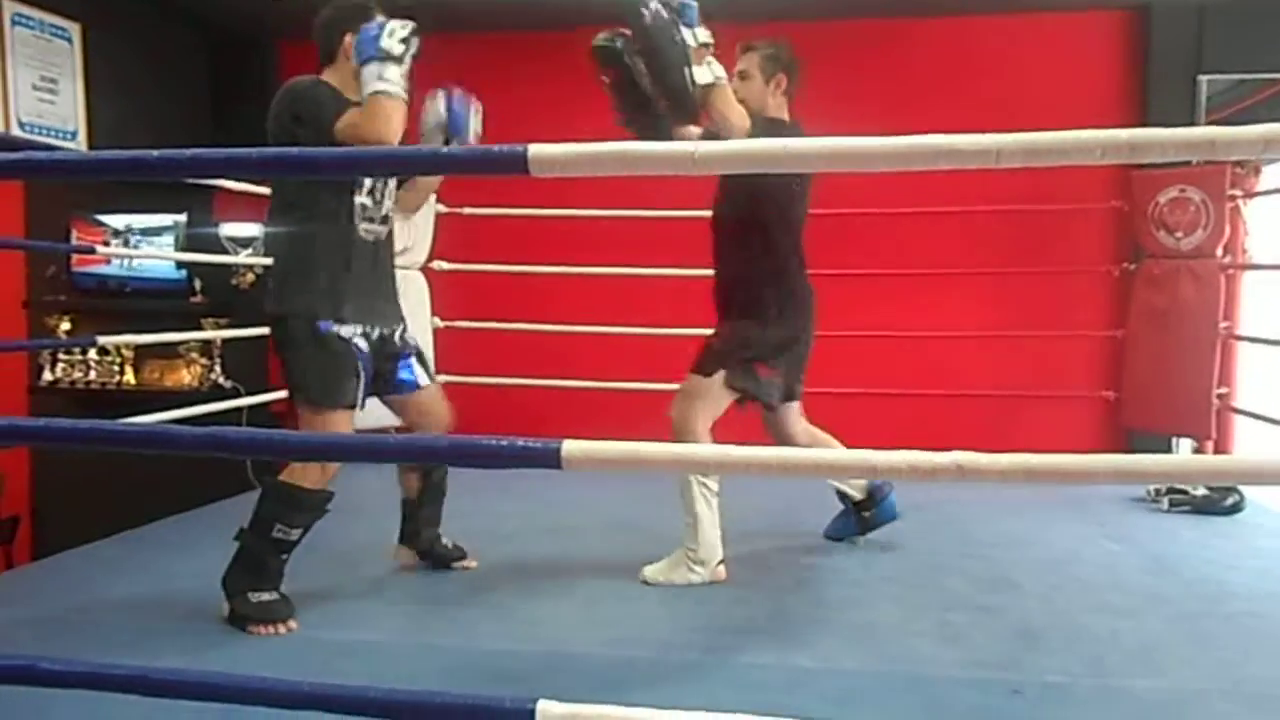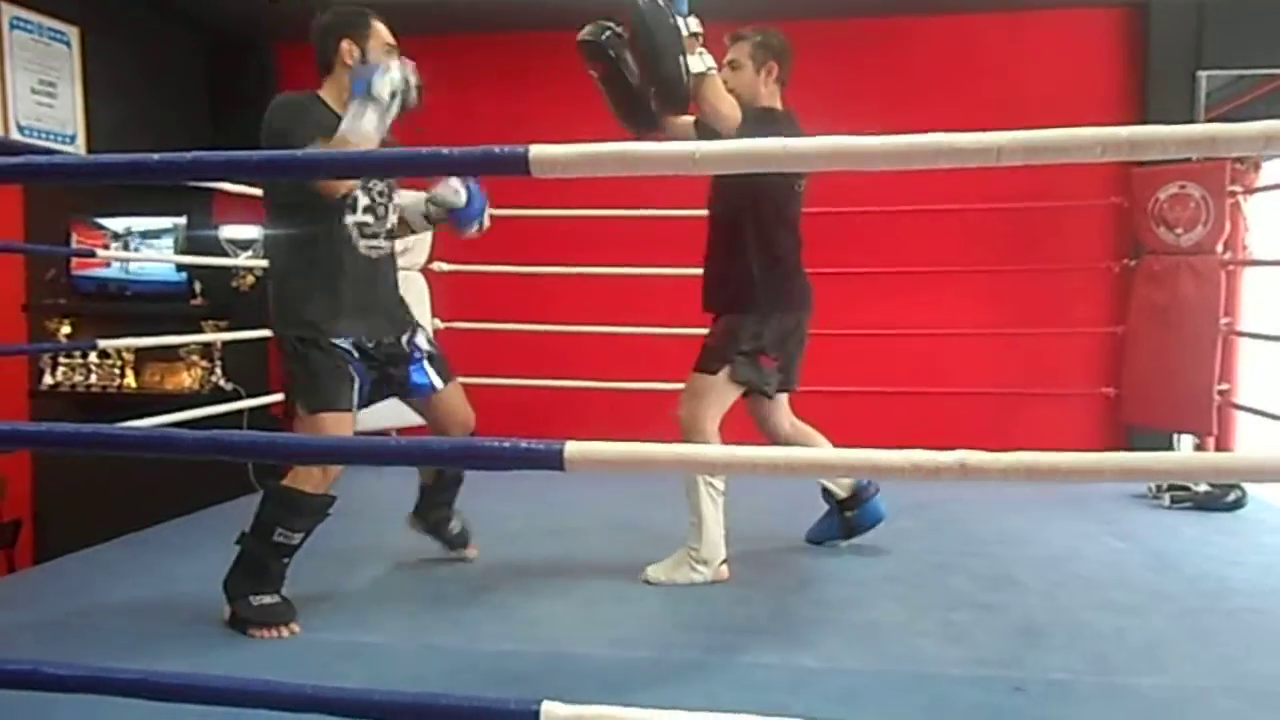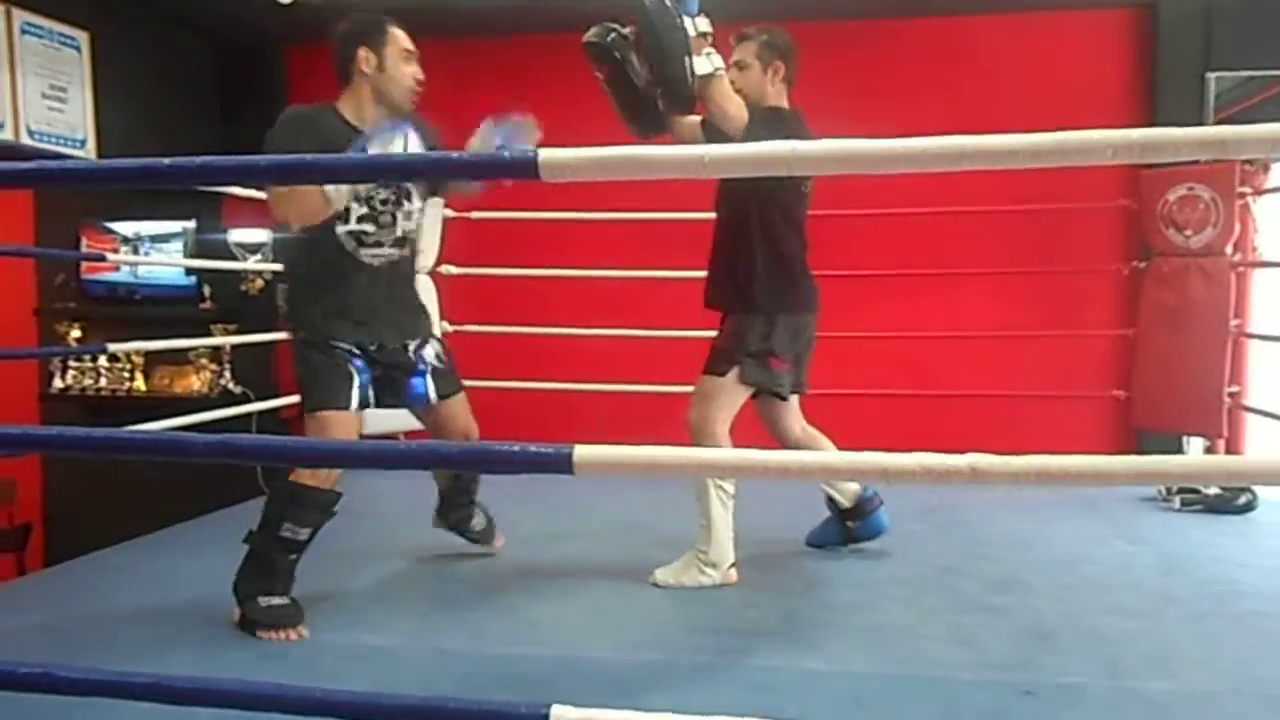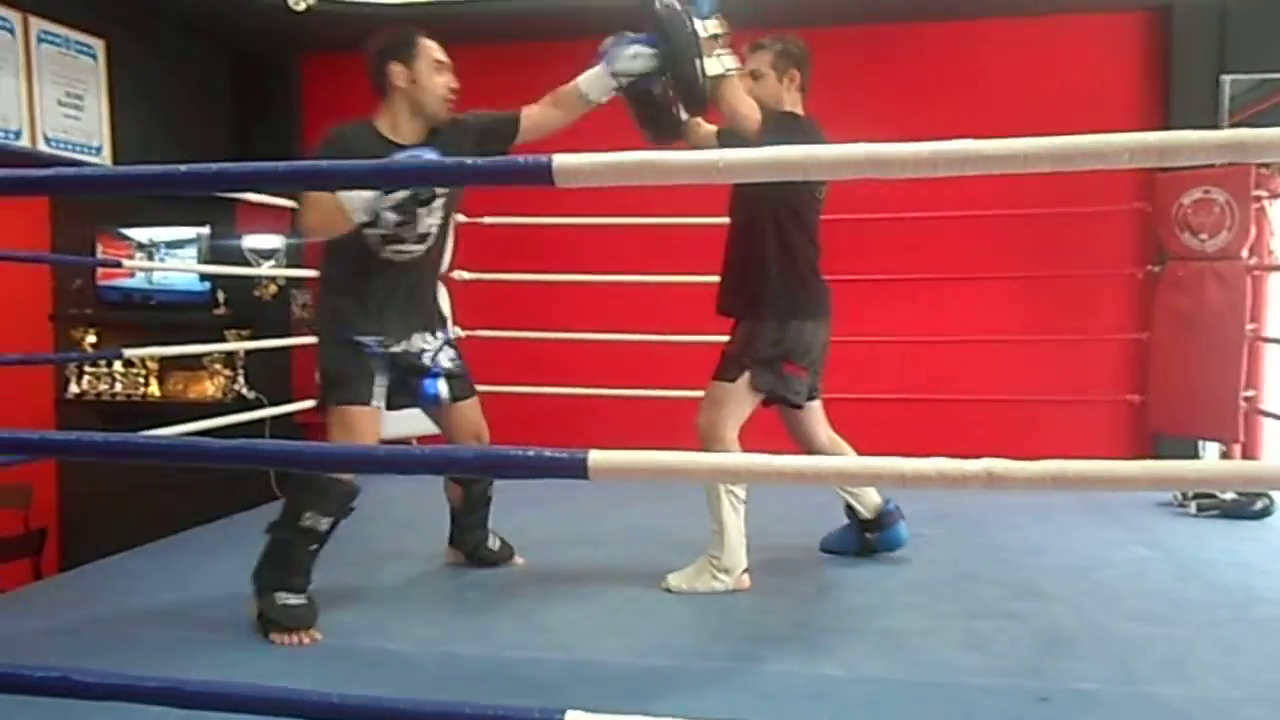
dt=0.1s
person 1, frame 1
left shoulder: (364, 110)
right shoulder: (307, 97)
left elbow: (406, 191)
right elbow: (385, 135)
left wrist: (444, 131)
right wrist: (384, 62)
left hip: (376, 307)
right hip: (319, 314)
left knee: (436, 421)
right knee: (323, 458)
left ankle: (422, 536)
right ankle: (249, 583)
person 1, frame 2
left shoulder: (366, 125)
right shoulder: (292, 114)
right elbow: (336, 181)
left wrist: (437, 204)
right wrist: (374, 103)
left hip: (385, 315)
right hip: (322, 324)
left knee: (458, 420)
right knee: (325, 462)
left ankle: (435, 512)
right ankle: (251, 586)
person 1, frame 3
left shoulder: (405, 134)
right shoulder: (302, 129)
left elbow: (458, 177)
right elbow: (289, 214)
left wrist: (489, 155)
left hip: (399, 318)
right hip: (328, 327)
left knee: (461, 433)
right knee: (331, 456)
left ankle: (458, 511)
right ankle: (262, 586)
person 1, frame 4
left shoulder: (458, 137)
right shoulder: (346, 145)
left elbow: (547, 113)
right elbow: (313, 226)
left wrist: (609, 72)
right wrist: (380, 190)
left hip: (422, 326)
right hip: (357, 328)
left knee: (470, 438)
right knee: (351, 452)
left ankle: (469, 538)
right ankle: (280, 585)
person 2, frame 1
left shoulder: (779, 142)
right shoulder: (760, 141)
left elbow: (729, 126)
right elbow: (679, 135)
left wrist: (696, 54)
right wrist: (641, 79)
left hip: (766, 315)
right hip: (769, 311)
left knee: (688, 418)
right knee: (790, 427)
left ankle: (703, 558)
right ankle: (870, 496)
person 2, frame 2
left shoulder: (776, 133)
right shoulder: (753, 132)
left elbow: (720, 116)
right elbow: (667, 126)
left wrist: (687, 42)
right wrist: (626, 72)
left hip: (764, 306)
right hip: (765, 304)
left knee: (696, 417)
right knee: (775, 422)
left ankle: (704, 557)
right ankle: (855, 496)
person 2, frame 3
left shoulder: (782, 130)
right shoulder: (760, 134)
left elbow: (726, 116)
right elbow: (682, 128)
left wrist: (698, 47)
left hip: (770, 307)
right hip: (772, 304)
left knee: (705, 418)
right knee: (784, 422)
left ankle: (714, 559)
right ankle: (859, 507)
person 2, frame 4
left shoulder: (797, 137)
right shoulder: (773, 139)
left elbow: (739, 117)
right elbow: (699, 137)
left wrist: (710, 50)
left hip: (782, 314)
right hip: (786, 310)
left knee: (716, 423)
right knee: (808, 428)
left ankle: (727, 564)
right ankle: (879, 519)
